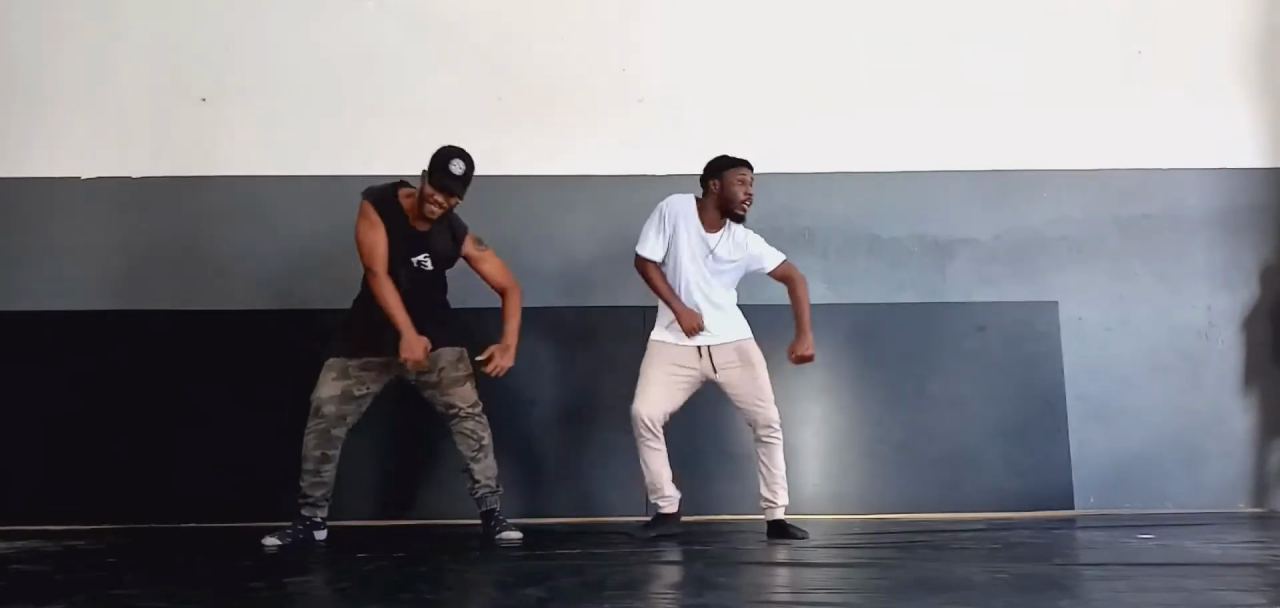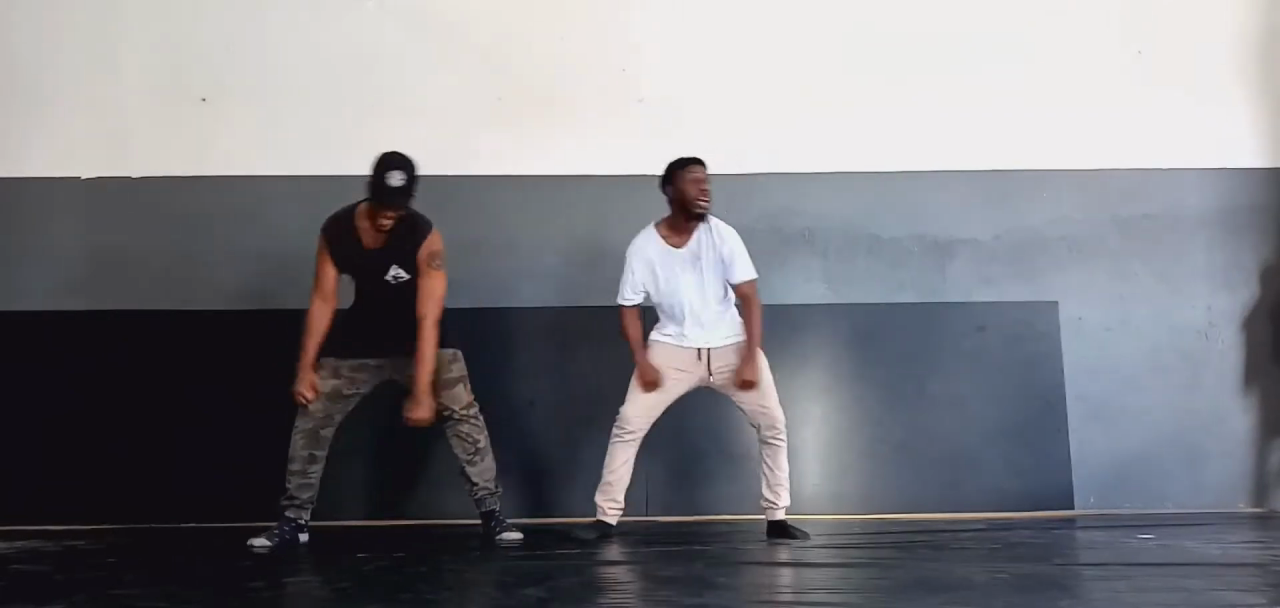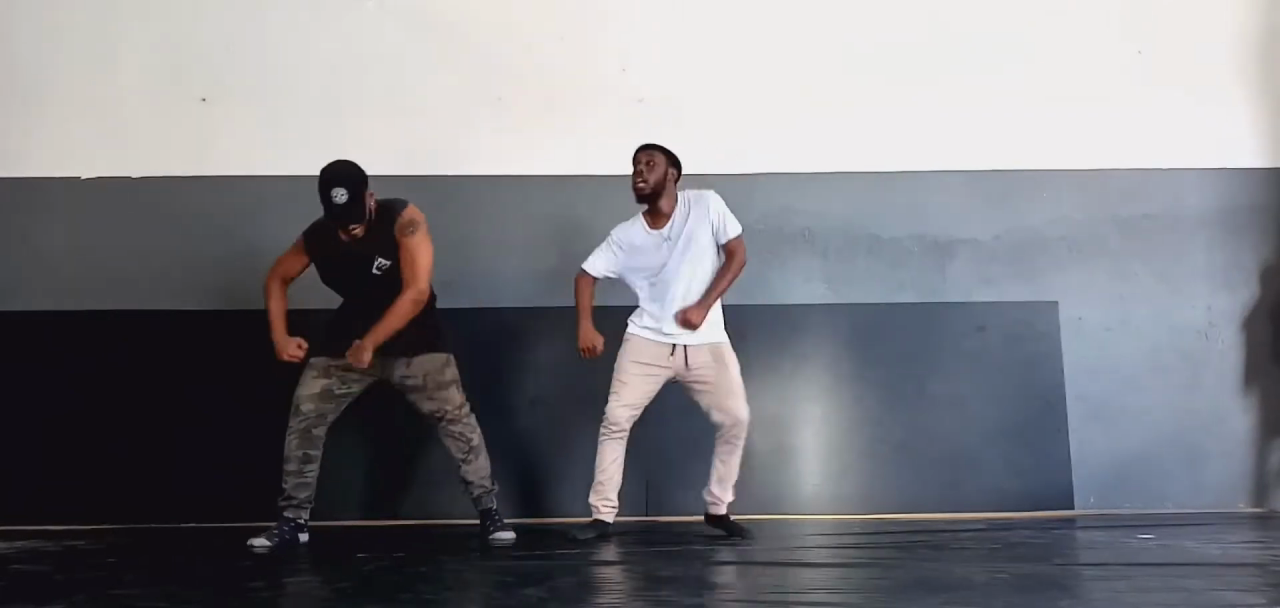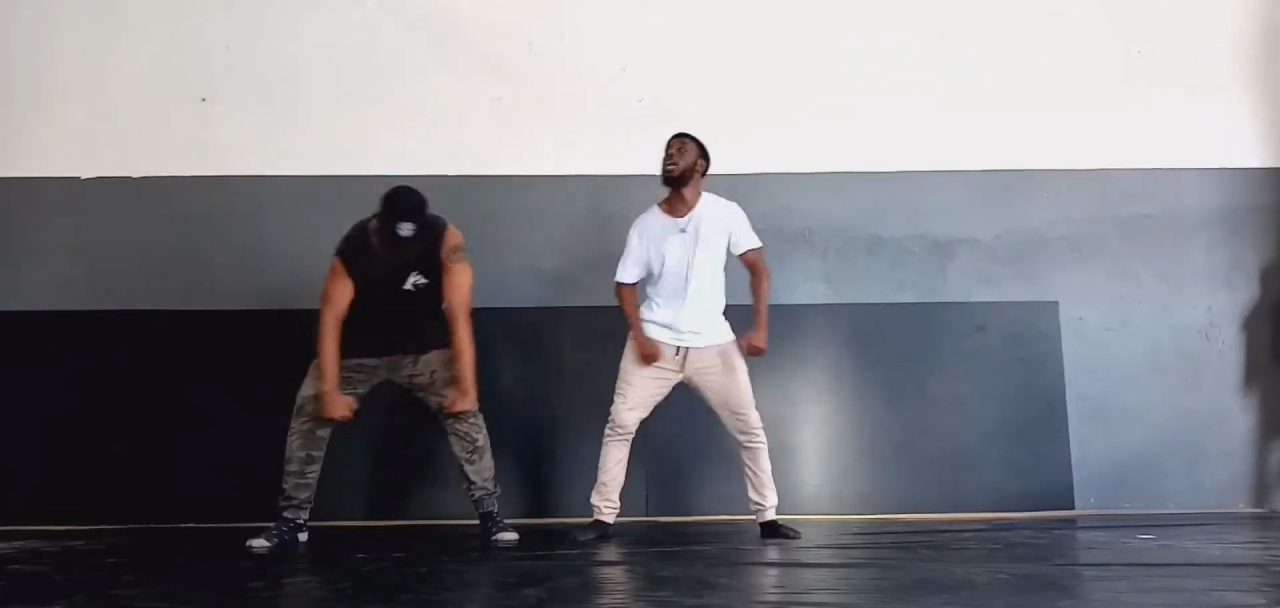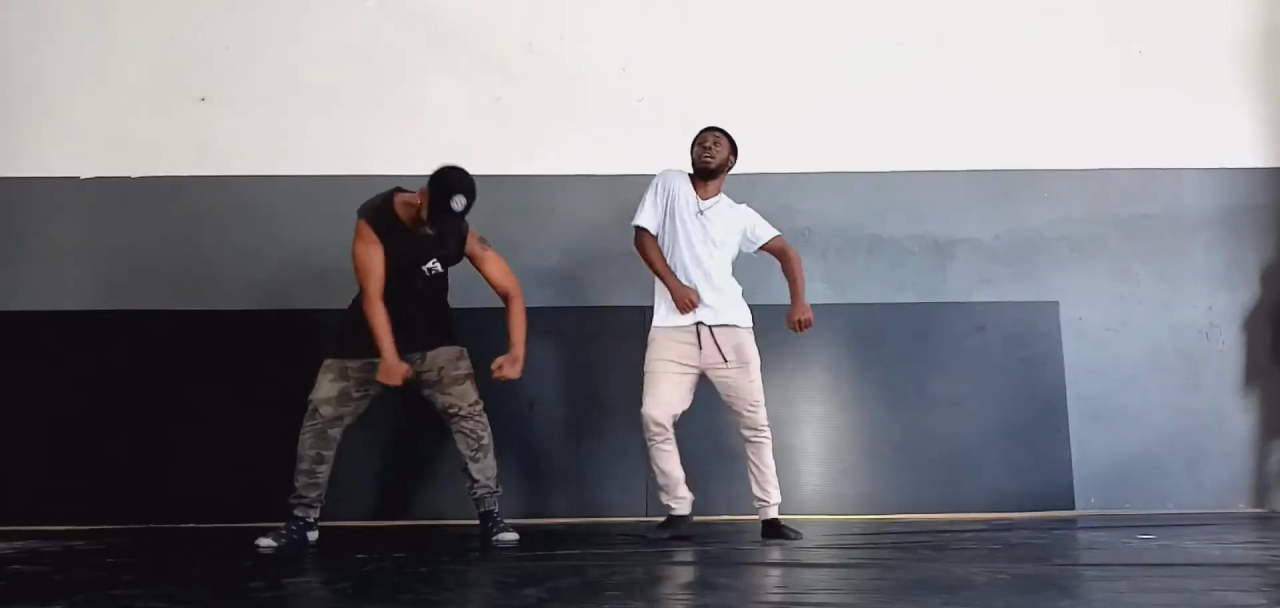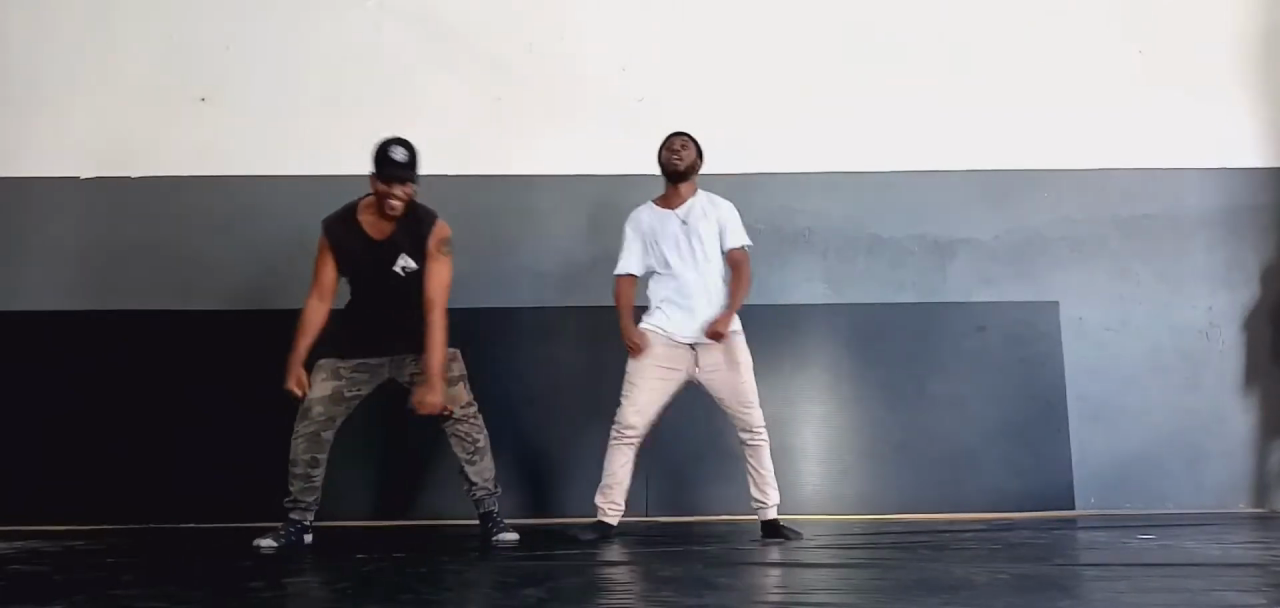
dt=0.3s
person 1, frame 1
left shoulder: (745, 240)
right shoulder: (673, 209)
left elbow: (793, 277)
right elbow: (645, 261)
left wrist: (804, 334)
right wrist: (678, 308)
left hip: (731, 342)
right hip: (674, 341)
left knee: (767, 423)
right knee: (644, 414)
left ankle: (776, 517)
right ankle: (667, 508)
person 1, frame 2
left shoulder: (722, 236)
right shoulder: (642, 247)
left elbow: (748, 298)
right elbow: (629, 308)
left wrist: (750, 358)
right wrist: (642, 362)
left hip: (729, 345)
right hip: (672, 347)
left knee: (773, 423)
right knee: (628, 423)
left ankle: (776, 517)
right ankle: (606, 516)
person 1, frame 3
left shoulder: (706, 204)
right shoulder: (624, 236)
left elbow: (737, 255)
right elbow: (586, 275)
left wrist: (705, 305)
right wrist: (585, 325)
left hip: (704, 340)
right hip: (647, 340)
left knee: (735, 420)
right knee: (615, 421)
left ankle: (718, 508)
right ankle: (602, 515)
person 1, frame 4
left shoulder: (725, 213)
right shoulder: (645, 224)
left elbow: (758, 267)
right elbow: (625, 283)
left wrist: (759, 326)
right wrist: (639, 335)
left hip: (713, 343)
right hip: (656, 340)
left knee: (749, 428)
right knee: (621, 423)
left ankle: (767, 517)
right ankle: (603, 516)
person 1, frame 5
left shoulder: (739, 215)
right shoulder: (668, 184)
left elbow: (785, 251)
right elbow: (643, 236)
left wrist: (799, 301)
right wrist: (673, 284)
left hip: (730, 331)
right hip: (674, 330)
left knee: (755, 423)
right knee: (656, 416)
left ankle: (769, 516)
right ankle: (678, 510)
person 1, frame 6
left shoulder: (720, 209)
right shoulder: (640, 218)
left elbow: (741, 268)
right elbow: (625, 277)
left wrist: (727, 314)
right wrist: (627, 326)
left hip: (718, 338)
right hip: (661, 339)
left knee: (752, 425)
right knee: (627, 426)
left ankle: (768, 516)
right ankle: (608, 516)
person 2, frame 1
left shoulder: (457, 236)
right shoulder: (376, 204)
left elbow: (509, 287)
right elbow: (377, 273)
left wrist: (509, 343)
right wrist: (405, 334)
left hip: (433, 336)
right hip: (369, 338)
left knee: (470, 414)
right knee: (324, 416)
left ankle: (492, 513)
right ankle: (311, 519)
person 2, frame 2
left shoulder: (425, 238)
right shoulder: (337, 230)
left elbow: (428, 320)
right elbow: (323, 299)
left wrist: (423, 395)
right wrist: (306, 367)
left hip: (419, 341)
right hip: (359, 341)
left knee: (465, 416)
right knee: (311, 417)
left ankle: (491, 513)
right ankle: (294, 521)
person 2, frame 3
left shoulder: (403, 219)
right shoulder: (318, 236)
left elbow: (417, 292)
right elbow: (276, 279)
left wrist: (370, 344)
right wrist: (279, 333)
left hip: (414, 340)
right hip: (349, 335)
left knee: (455, 416)
right knee: (304, 416)
left ankle: (489, 512)
right ankle: (293, 521)
person 2, frame 4
left shoulder: (445, 240)
right shoulder: (352, 249)
left elbow: (459, 315)
right elbow: (330, 321)
left wrist: (467, 385)
right wrist: (329, 390)
left hip: (424, 343)
right hip: (360, 345)
left knee: (465, 415)
right knee: (309, 415)
left ankle: (489, 514)
right ankle: (292, 521)
person 2, frame 5
left shoulder: (462, 234)
right shoulder: (375, 218)
left elbow: (511, 292)
right elbow: (372, 294)
left wrist: (517, 352)
right wrist: (388, 357)
left hip: (432, 340)
right hip: (369, 338)
left knee: (470, 413)
right knee: (321, 416)
left ankle: (490, 515)
right ankle: (303, 520)
person 2, frame 6
left shoulder: (432, 229)
right shoulder: (339, 227)
left elbow: (435, 307)
right elbow: (320, 297)
left wrist: (434, 379)
right wrist: (294, 362)
left hip: (419, 341)
right hip: (358, 342)
left knee: (464, 416)
right knee: (312, 419)
left ankle: (490, 516)
right ankle: (298, 522)
